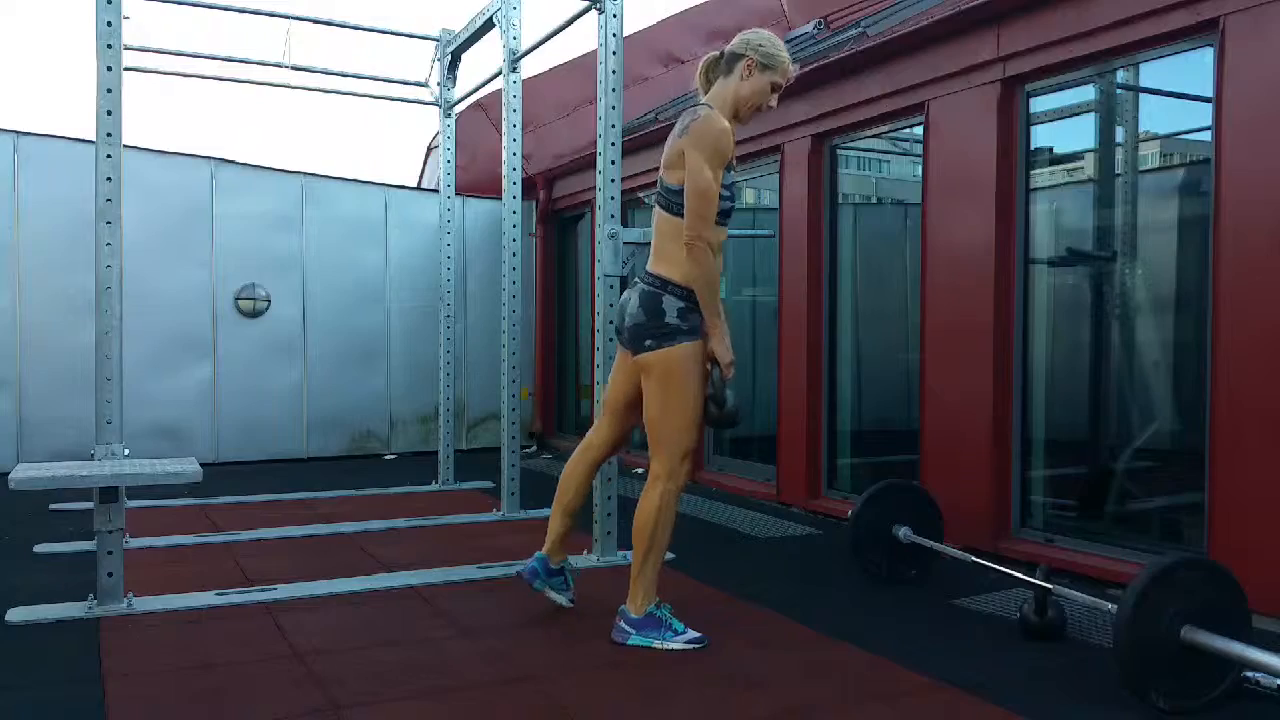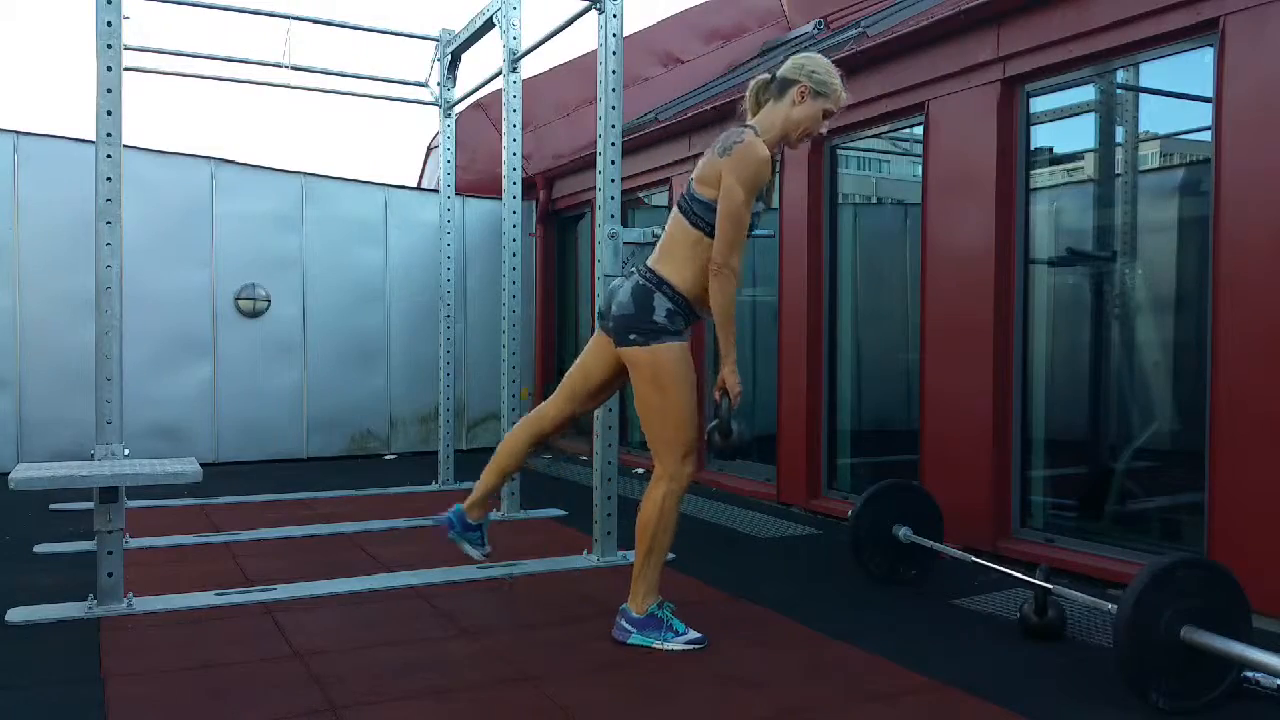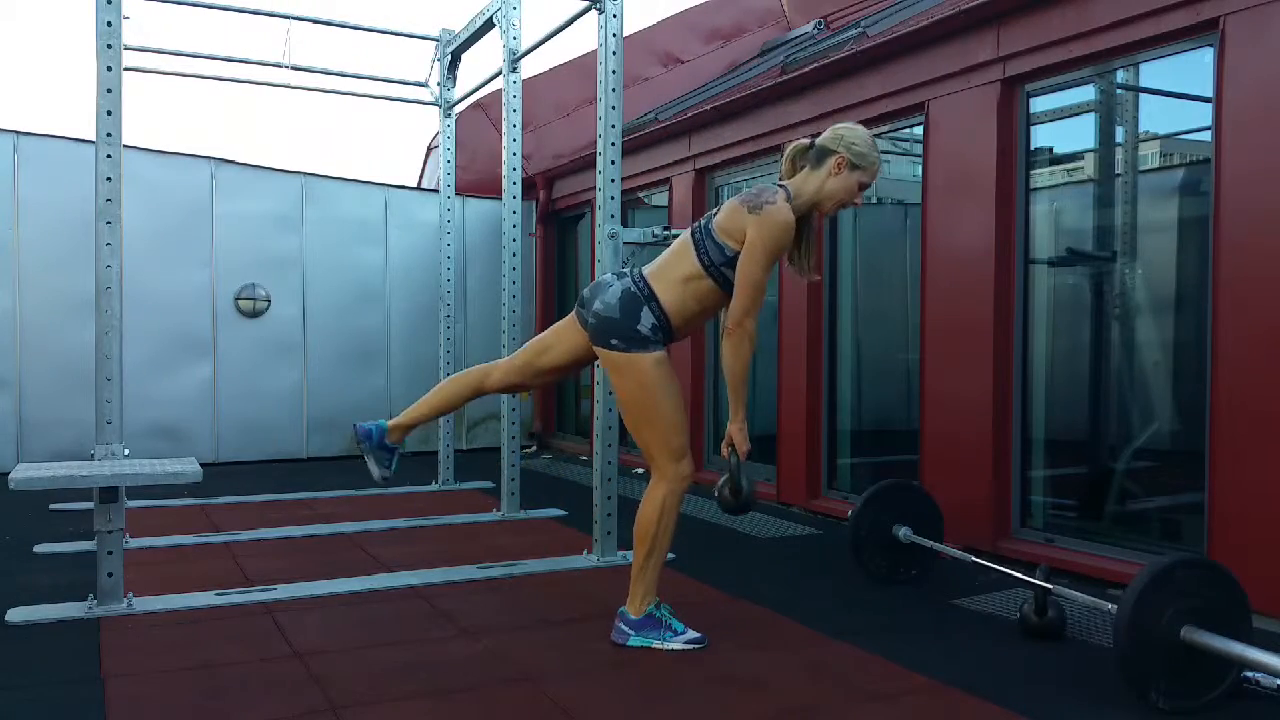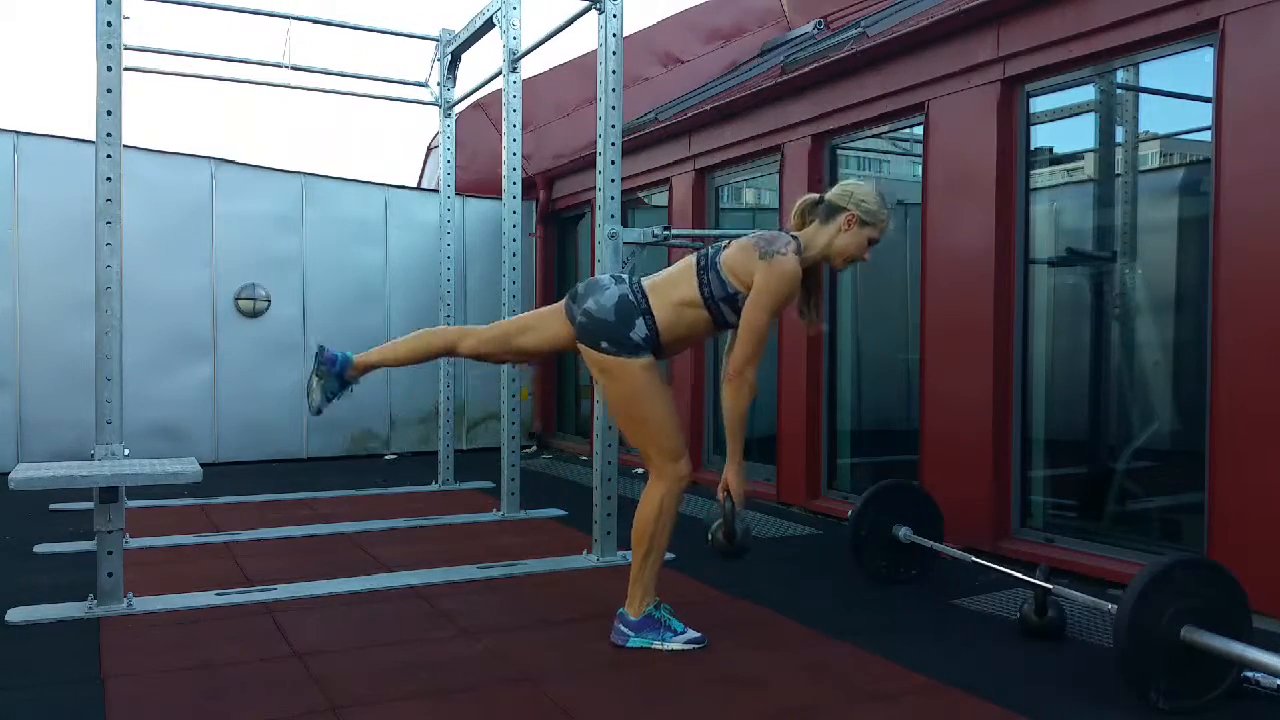
dt=0.4s
person 1, frame 1
left shoulder: (698, 125)
right shoulder: (709, 125)
right elbow: (698, 242)
left wrist: (710, 325)
right wrist: (718, 332)
left hip: (650, 305)
right hip: (669, 312)
left knee: (604, 437)
right knee: (671, 469)
left ankle: (549, 558)
right ankle: (638, 616)
person 1, frame 2
left shoulder: (739, 145)
right shoulder: (753, 151)
right elbow: (722, 267)
left wrist: (722, 356)
right wrist: (729, 362)
left hip: (636, 299)
right hip: (655, 311)
left knee: (555, 410)
right knee: (675, 468)
left ankle: (470, 512)
right ankle: (640, 614)
person 1, frame 3
left shoulder: (773, 204)
right shoulder: (778, 214)
left elbow: (732, 315)
right elbow: (739, 326)
left wrist: (735, 413)
right wrist: (738, 419)
left hip: (616, 300)
right hip: (634, 322)
left knee: (503, 373)
right knee: (673, 470)
left ankle: (389, 433)
right ankle: (637, 615)
person 1, frame 4
left shoulder: (781, 251)
right shoulder: (785, 265)
left elbow: (734, 365)
right elbow: (740, 373)
left wrist: (732, 455)
right wrist: (734, 462)
left hip: (604, 302)
right hip: (620, 325)
left knee: (470, 340)
right knee: (671, 471)
left ankle: (346, 365)
right ankle: (637, 616)
